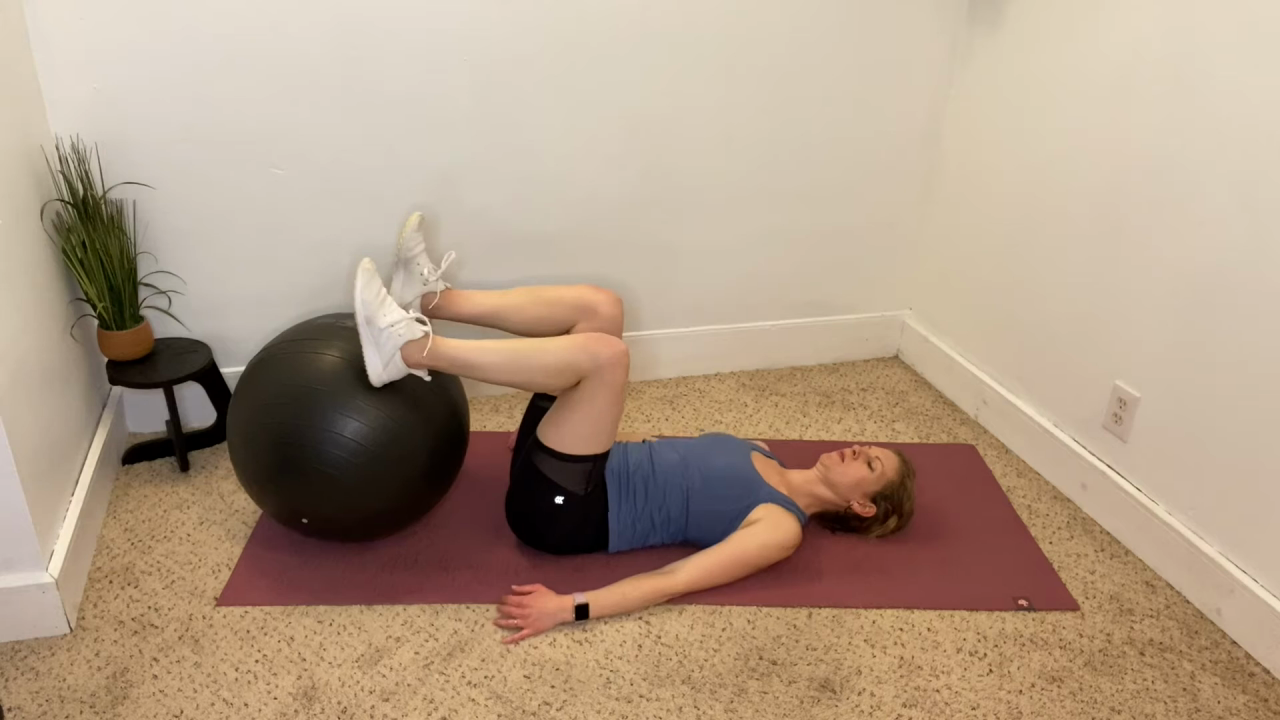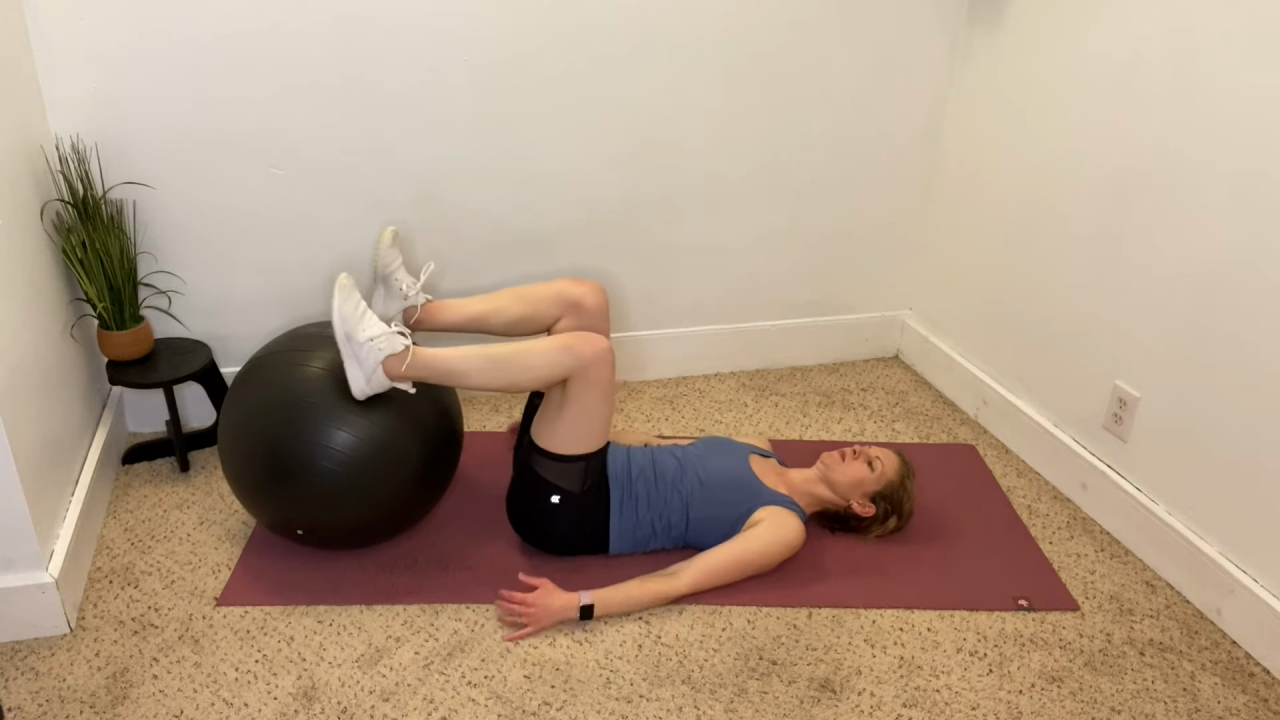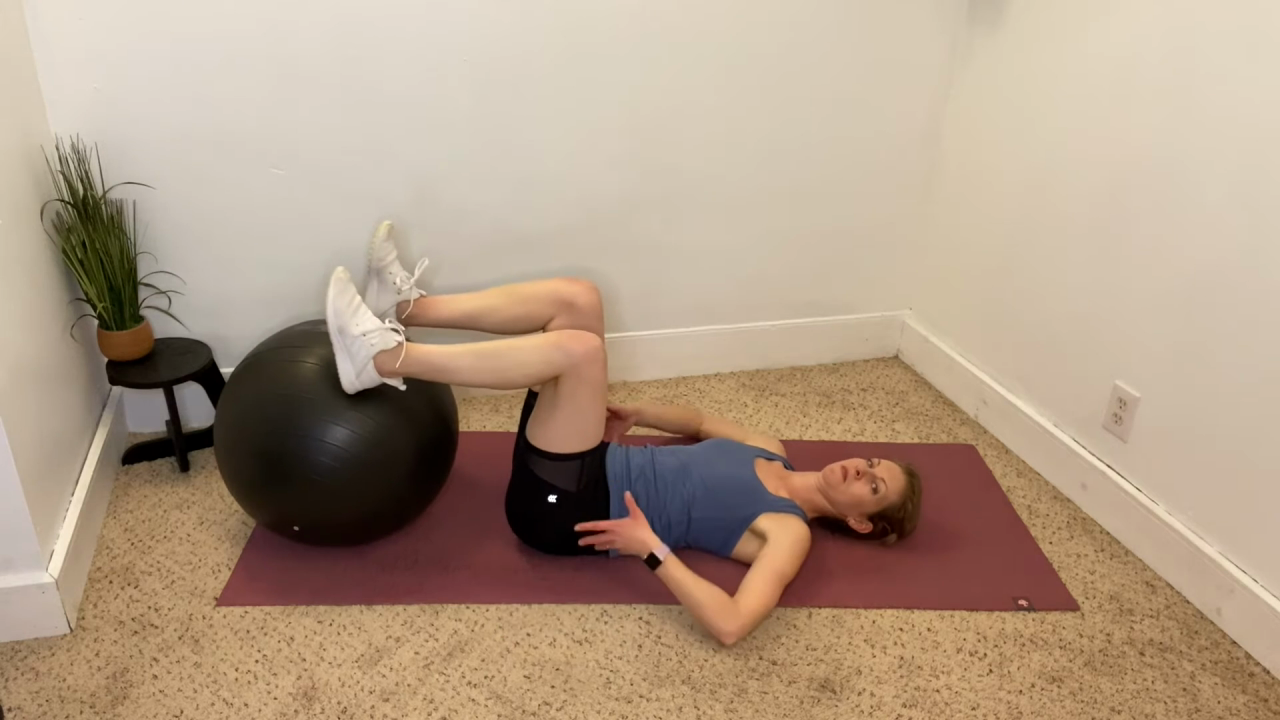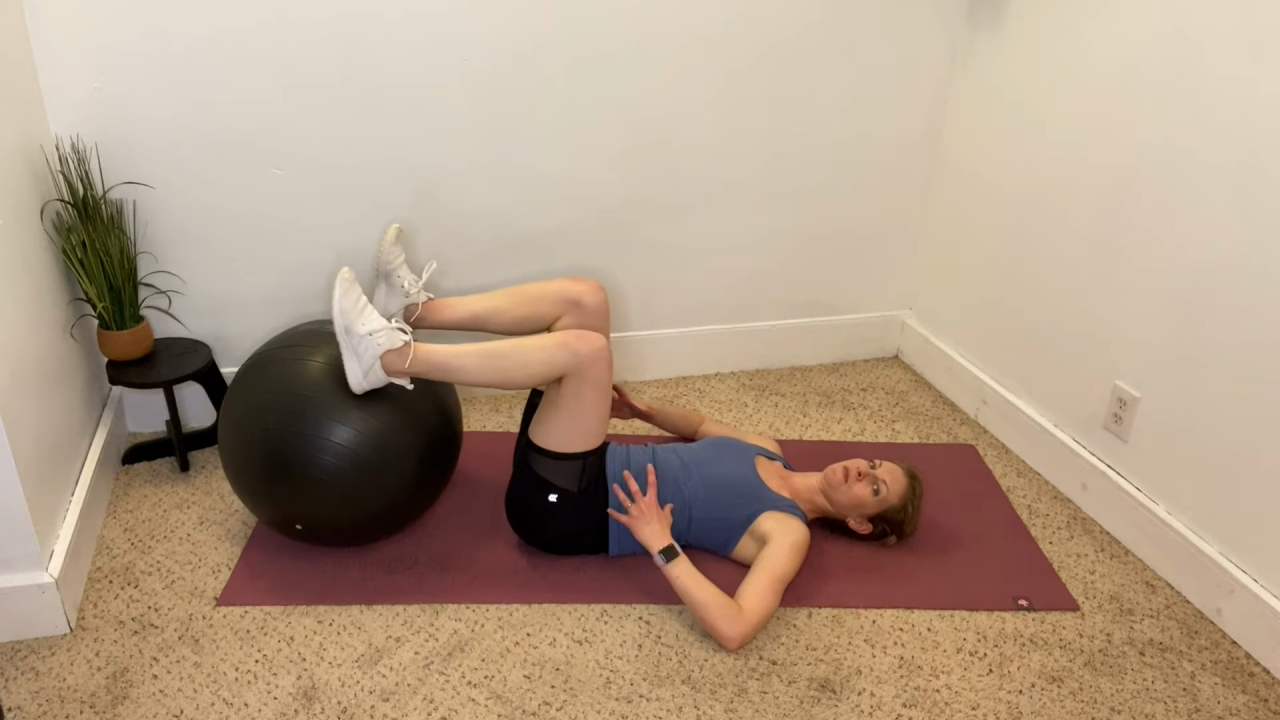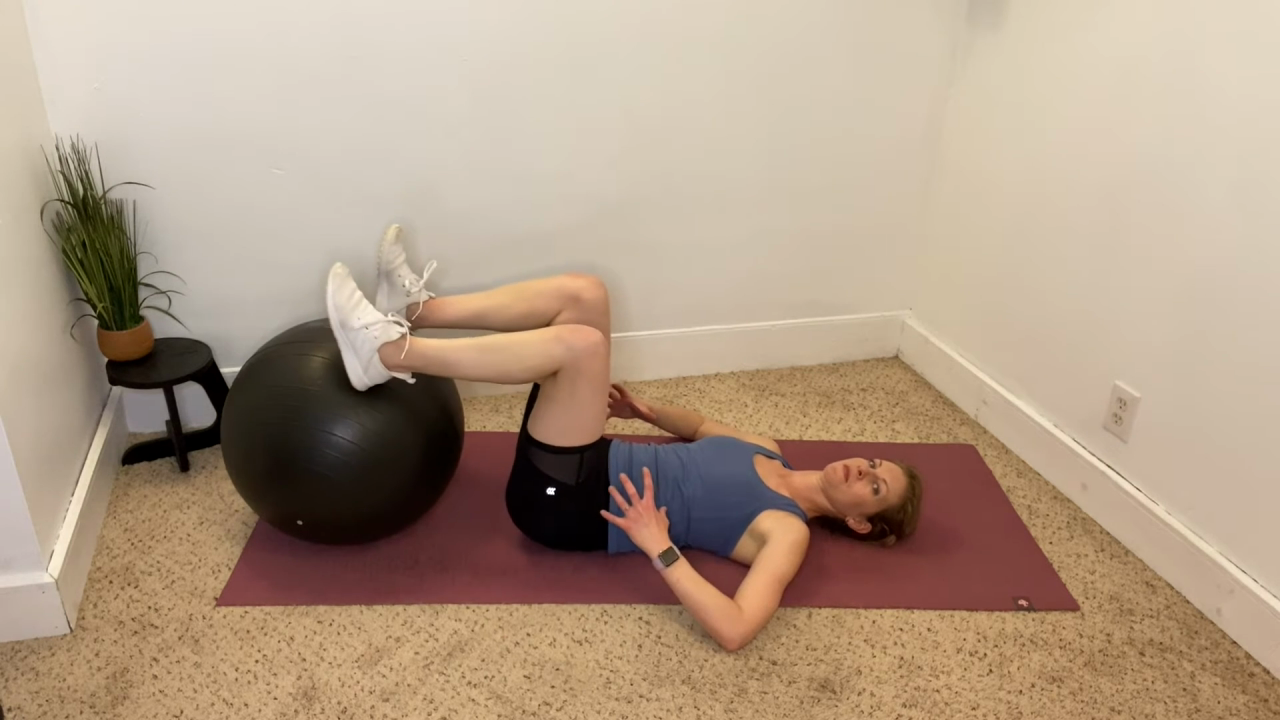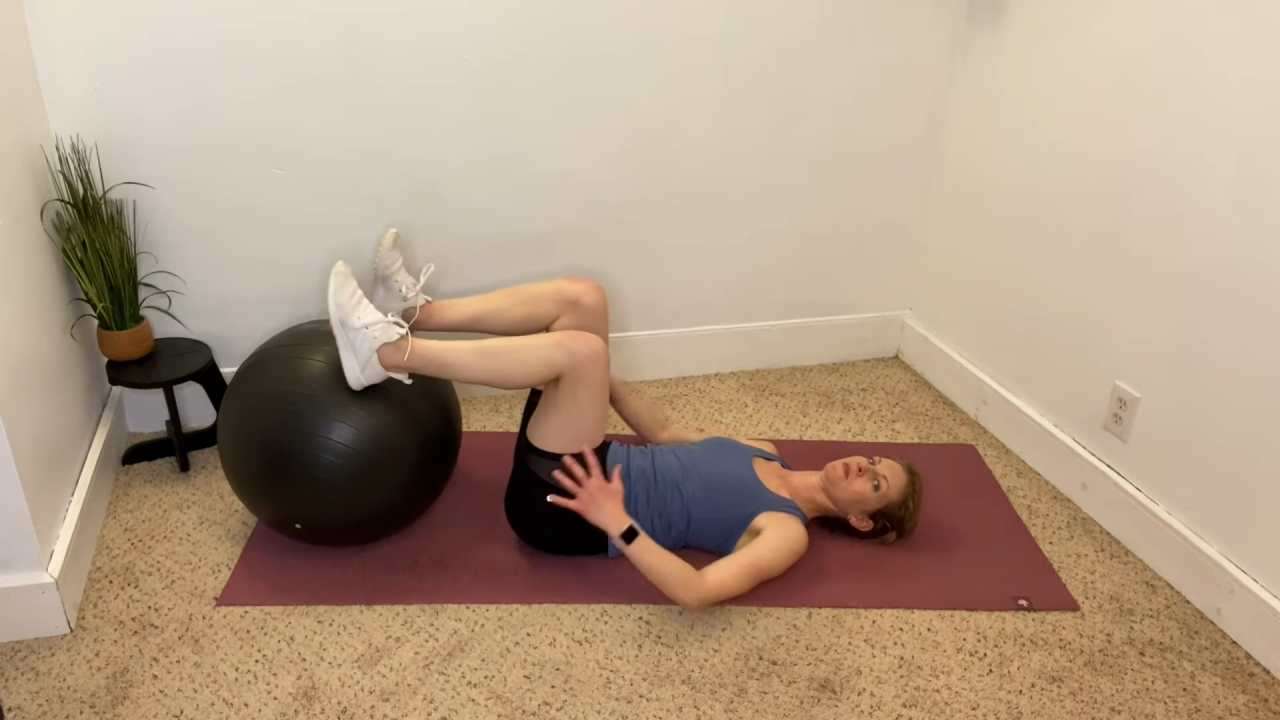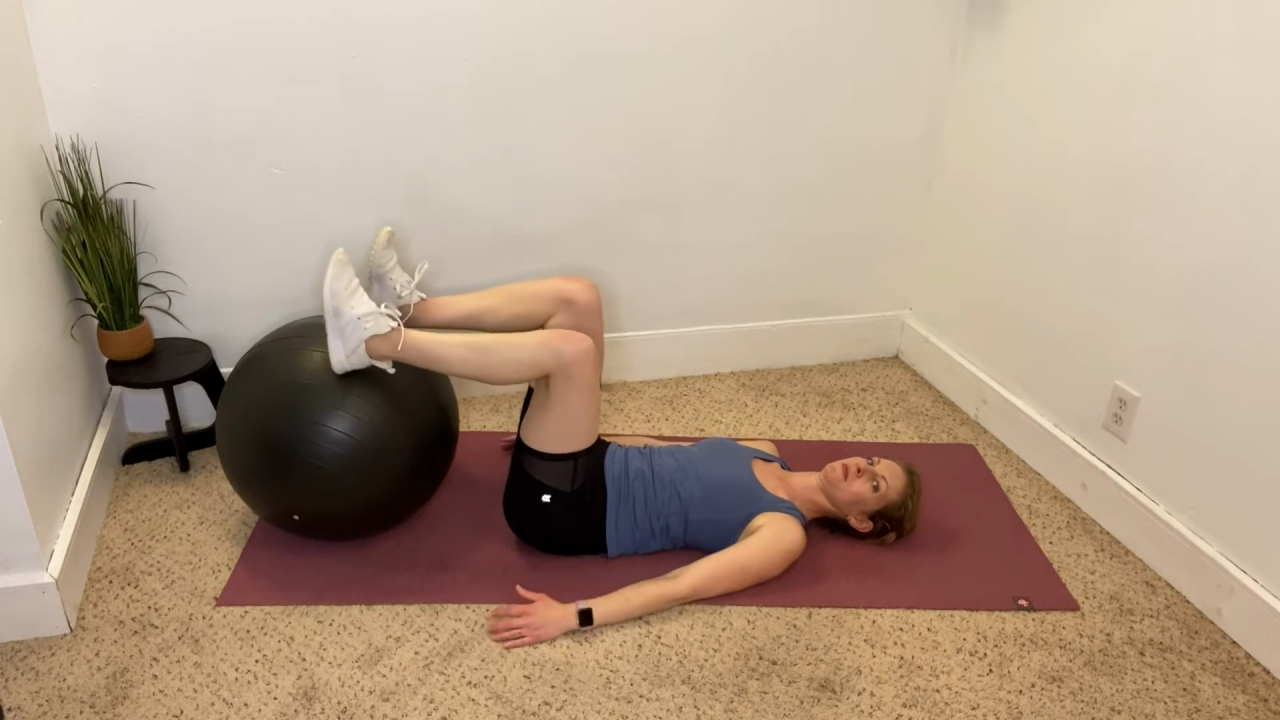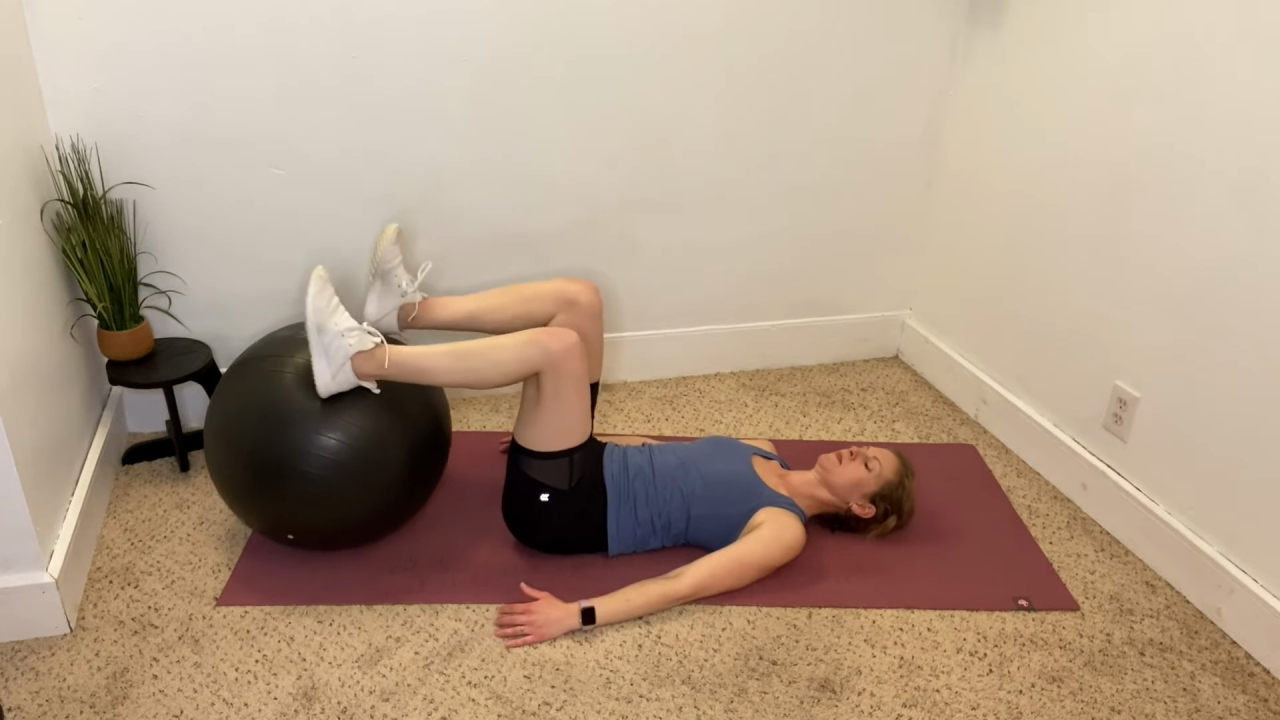
dt=0.5s
person 1, frame 1
left shoulder: (782, 527)
right shoulder: (761, 456)
left elbow: (676, 581)
left wrist: (570, 607)
right wrist: (567, 425)
left hip: (563, 508)
right hip: (578, 473)
left knee: (604, 352)
right knee: (599, 308)
left ankle: (410, 349)
right ankle: (428, 299)
person 1, frame 2
left shoulder: (785, 528)
right shoulder: (760, 451)
left elbow: (678, 581)
left wrist: (575, 605)
right wrist: (554, 423)
left hip: (569, 509)
right hip: (595, 470)
left knee: (586, 350)
right knee: (582, 297)
left ankle: (393, 364)
right ankle: (413, 313)
person 1, frame 3
left shoulder: (790, 532)
right shoulder: (770, 451)
left elbow: (730, 624)
right elbow: (704, 423)
left wrist: (652, 550)
right wrist: (632, 414)
left hip: (567, 507)
right hip: (598, 470)
left knee: (578, 349)
right knee: (577, 299)
left ankle: (384, 358)
right ankle: (406, 307)
person 1, frame 4
left shoulder: (789, 533)
right shoulder: (767, 451)
left elbow: (734, 629)
right elbow: (700, 425)
left wrist: (661, 544)
right wrist: (642, 410)
left hip: (568, 509)
right hip: (594, 467)
left knee: (586, 349)
right knee: (583, 298)
left ankle: (391, 359)
right ankle: (414, 309)
person 1, frame 5
left shoulder: (788, 531)
right shoulder: (767, 452)
left elbow: (734, 629)
right elbow: (701, 428)
left wrist: (660, 547)
right wrist: (646, 411)
left hip: (568, 504)
right hip: (596, 463)
left knee: (581, 343)
right knee: (583, 294)
left ankle: (389, 352)
right ankle: (417, 308)
person 1, frame 6
left shoulder: (787, 534)
right shoulder: (764, 452)
left elbow: (697, 589)
left wrist: (620, 525)
right wrist: (605, 388)
left hip: (568, 496)
right hip: (597, 464)
left knee: (582, 350)
right knee: (581, 297)
left ankle: (387, 353)
right ankle: (414, 311)
person 1, frame 7
left shoulder: (784, 536)
right shoulder: (764, 453)
left elbow: (680, 587)
left wrist: (572, 616)
right wrist: (551, 432)
left hip: (563, 509)
right hip: (596, 465)
left knee: (570, 349)
right knee: (575, 297)
left ankle: (377, 341)
right ankle: (409, 308)
person 1, frame 8
left shoulder: (785, 531)
right shoulder: (763, 452)
left elbow: (686, 585)
left wrist: (577, 615)
right wrist: (547, 429)
left hip: (564, 509)
right hip: (590, 468)
left knee: (555, 345)
right knee: (578, 299)
left ankle: (361, 360)
right ankle: (404, 309)
